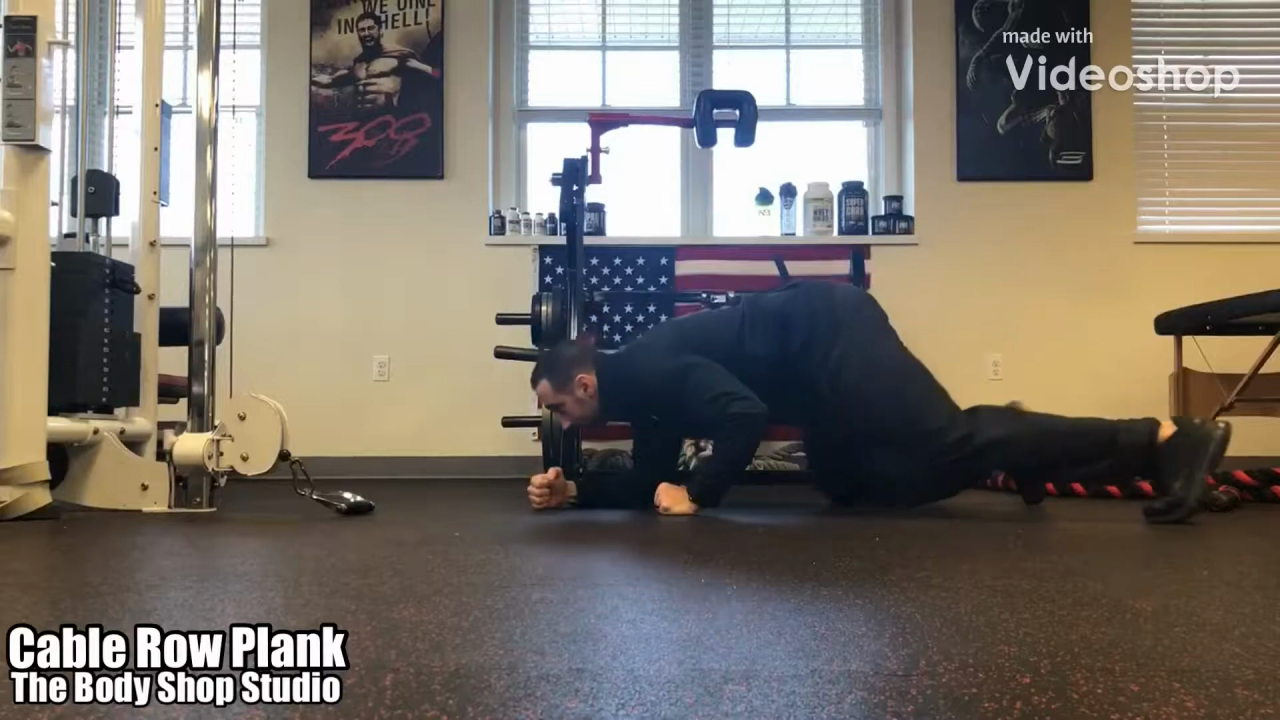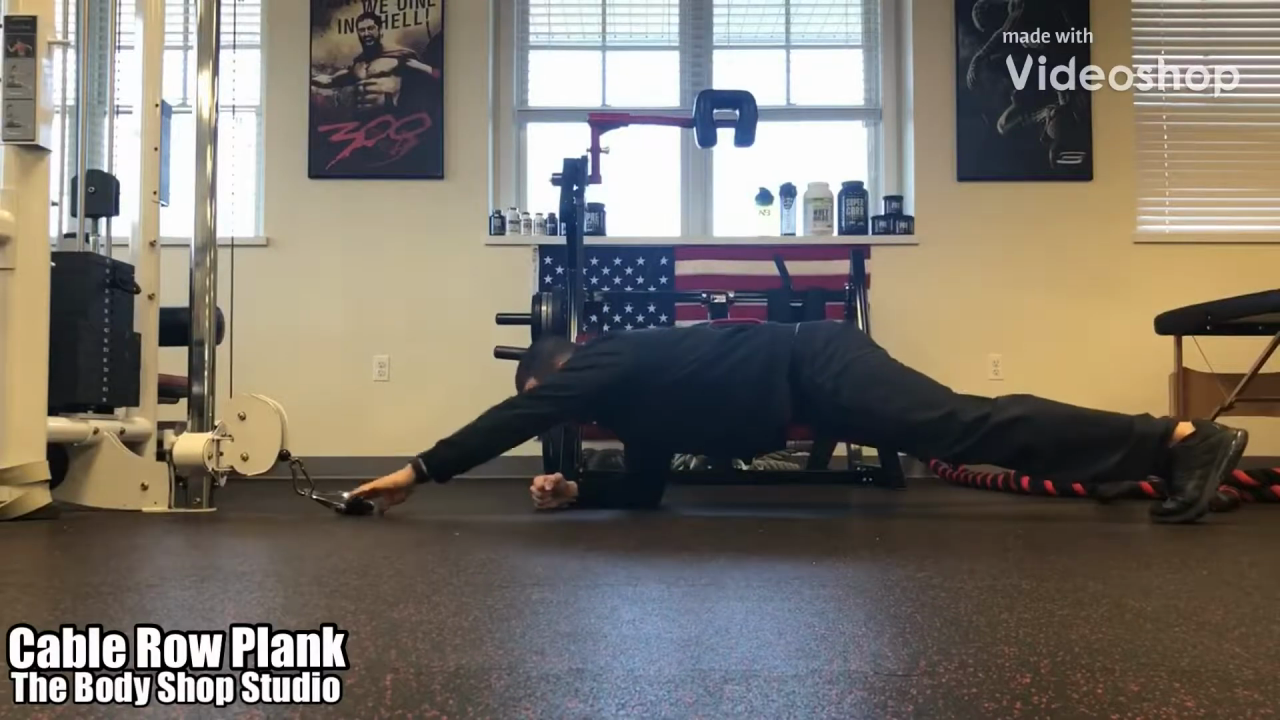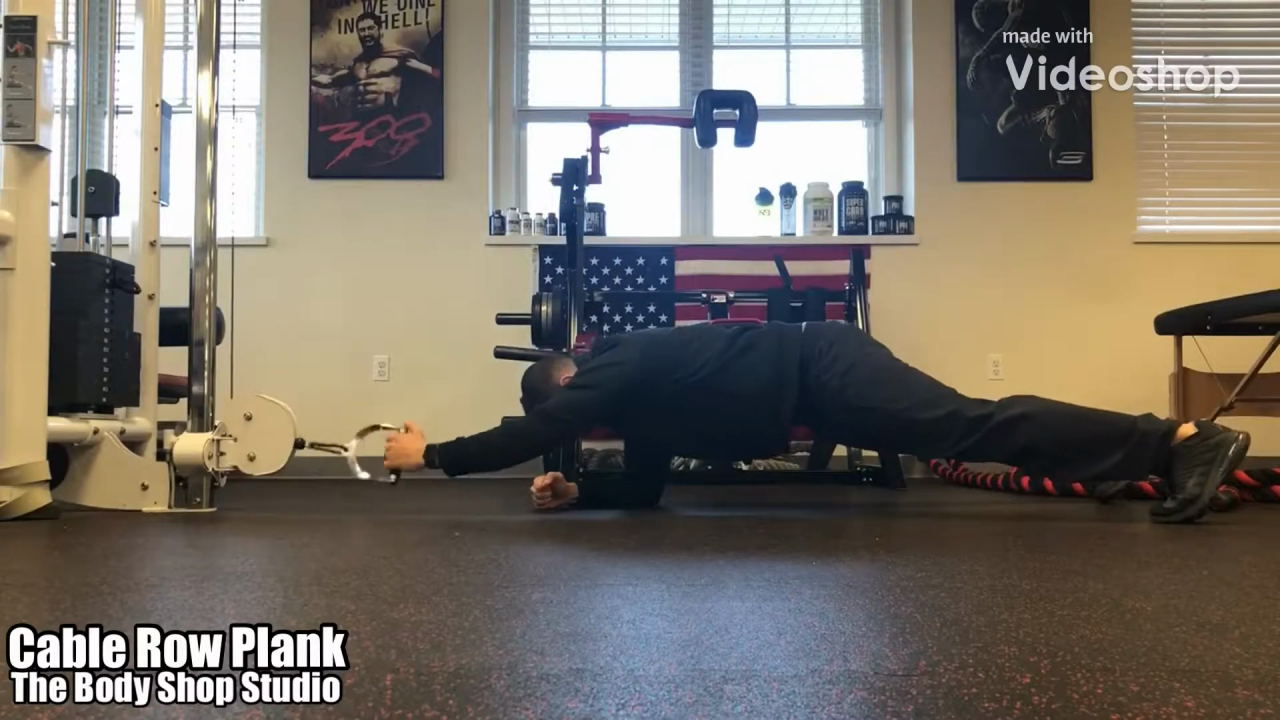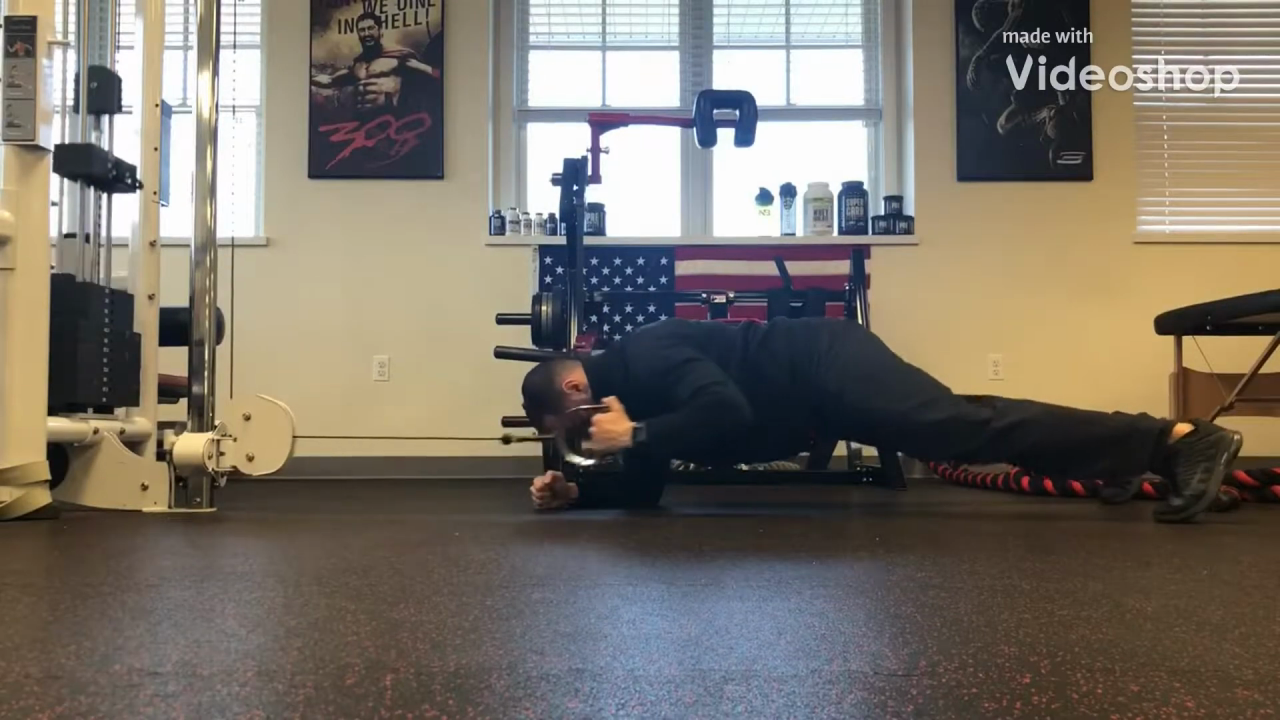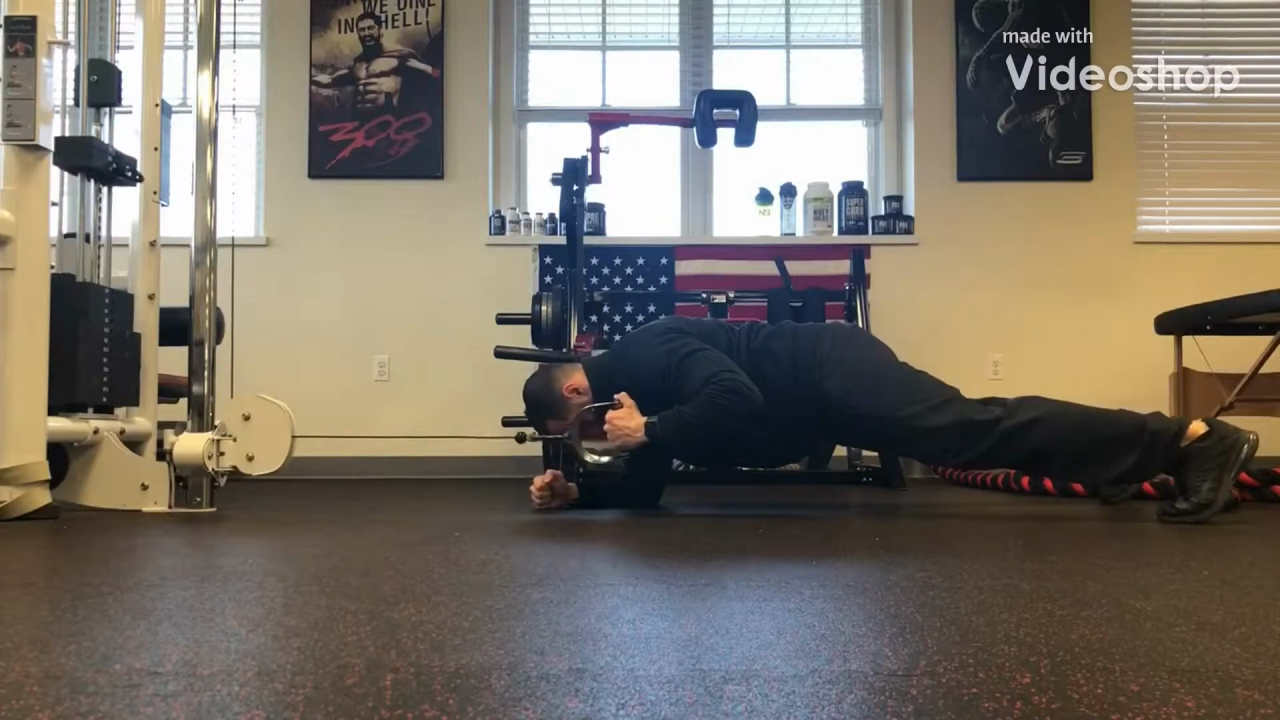
dt=0.7s
person 1, frame 1
left shoulder: (650, 366)
right shoulder: (640, 394)
left elbow: (746, 415)
right elbow: (651, 481)
left wrist: (696, 496)
right wrist: (574, 491)
left hip: (830, 330)
right hip: (821, 355)
left knee: (948, 444)
right knee: (848, 485)
left ankle: (1162, 440)
right ankle: (1002, 439)
person 1, frame 2
left shoulder: (602, 364)
right shoulder: (629, 395)
left elbow: (519, 415)
right elbow: (644, 488)
left wrist: (417, 472)
right wrist: (575, 489)
left hip: (813, 366)
right hip: (808, 383)
left knee: (965, 428)
right knee: (961, 432)
left ankle: (1178, 439)
right ankle: (1161, 447)
person 1, frame 3
left shoulder: (614, 367)
right shoulder: (632, 392)
left elbow: (538, 432)
right elbow: (645, 488)
left wrist: (432, 453)
right wrist: (577, 492)
left hip: (821, 369)
right hip: (814, 386)
left knee: (970, 427)
right knee: (965, 430)
left ankle: (1181, 441)
right ankle: (1161, 450)
person 1, frame 4
left shoulder: (645, 358)
right shoulder: (626, 392)
left elbow: (728, 409)
right elbow: (644, 488)
left wrist: (636, 435)
right wrist: (575, 490)
left hip: (831, 366)
right hip: (822, 388)
left knee: (966, 427)
right knee: (961, 429)
left ankle: (1177, 439)
right ankle: (1127, 449)
person 1, frame 5
left shoulder: (648, 355)
right shoulder: (631, 393)
left elbow: (737, 397)
right elbow: (644, 489)
left wrist: (647, 429)
right wrist: (575, 491)
left hip: (834, 371)
right hip: (826, 394)
left knee: (977, 430)
right knee: (975, 431)
left ankle: (1190, 439)
right ankle: (1135, 452)
